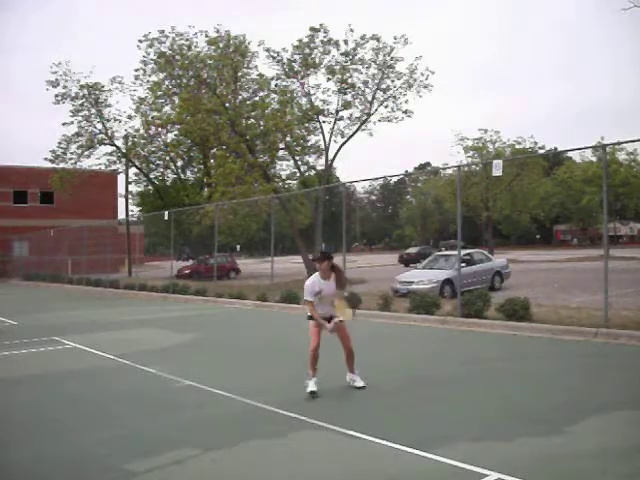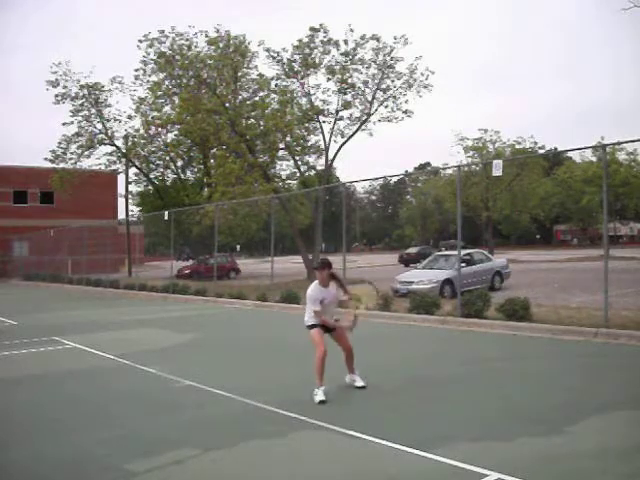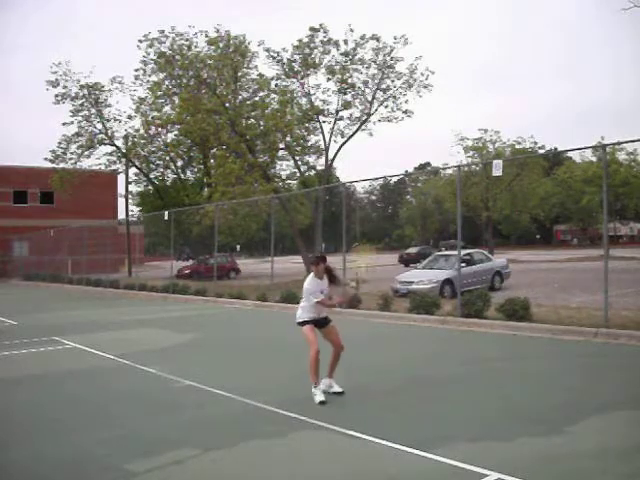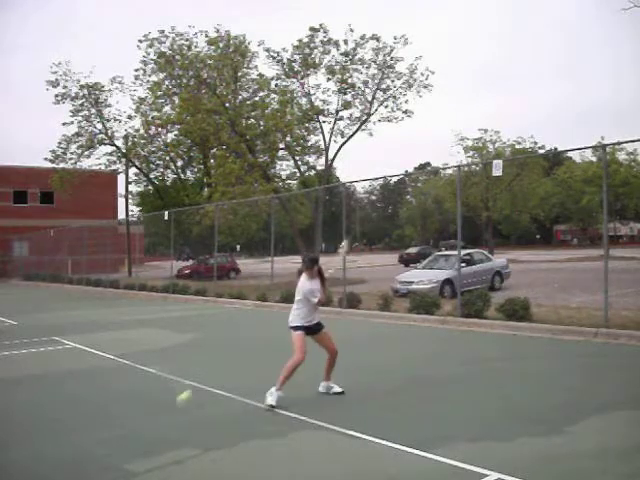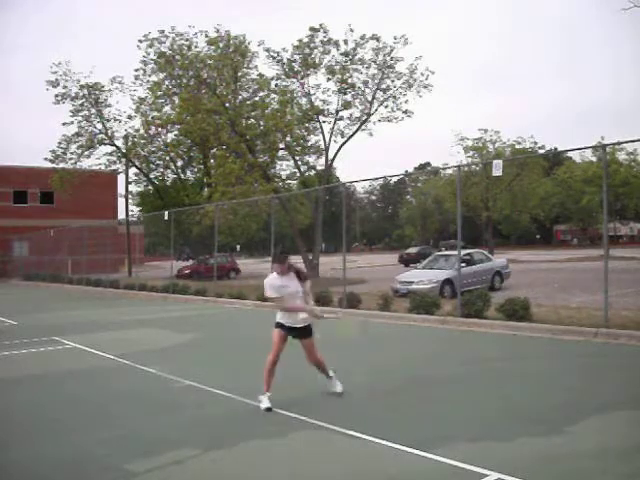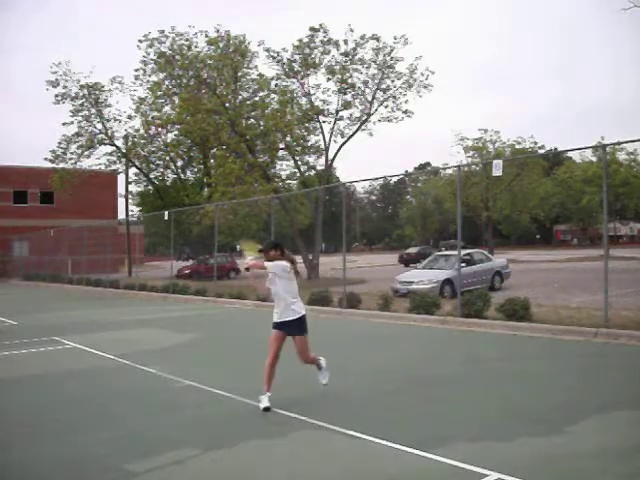
dt=0.2s
person 1, frame 1
left shoulder: (338, 279)
right shoulder: (310, 282)
right elbow: (311, 308)
left wrist: (336, 319)
right wrist: (325, 325)
left hip: (333, 315)
right hip: (316, 315)
left knee: (348, 347)
right knee: (314, 346)
left ankle: (352, 376)
right ankle: (312, 380)
person 1, frame 2
left shoulder: (336, 284)
right shoulder: (312, 292)
left elbow: (345, 297)
right elbow: (320, 317)
right wrist: (341, 326)
left hip: (331, 319)
right hip: (315, 321)
left knee: (348, 349)
right knee: (322, 350)
left ankle: (352, 375)
right ankle: (319, 389)
person 1, frame 3
left shoulder: (326, 275)
right shoulder: (310, 285)
left elbow: (328, 297)
right elbow: (326, 304)
left hip: (321, 316)
right hip: (306, 318)
left knee: (339, 346)
right knee: (315, 349)
left ankle: (328, 381)
right ankle: (316, 388)
person 1, frame 4
left shoulder: (315, 275)
right shoulder: (308, 286)
right elbow: (321, 301)
right wrist: (323, 292)
left hip: (313, 322)
right hip: (298, 323)
left knee: (333, 351)
right knee: (299, 358)
left ankle: (326, 384)
right ankle: (275, 391)
person 1, frame 5
left shoulder: (297, 275)
right shoulder: (270, 281)
left elbow: (307, 294)
right elbow: (281, 306)
left wrist: (310, 309)
right wrist: (305, 308)
left hip: (302, 323)
right hip: (283, 322)
left knee: (314, 360)
right knee: (273, 357)
left ankle: (329, 376)
right ankle: (265, 395)
person 1, frame 6
left shoulder: (284, 266)
right shoulder: (274, 269)
left elbow: (257, 264)
left wrist: (250, 263)
left hip: (295, 317)
right hip: (280, 318)
left knee: (304, 358)
right knee: (272, 356)
left ankle: (320, 363)
right ankle: (266, 395)
